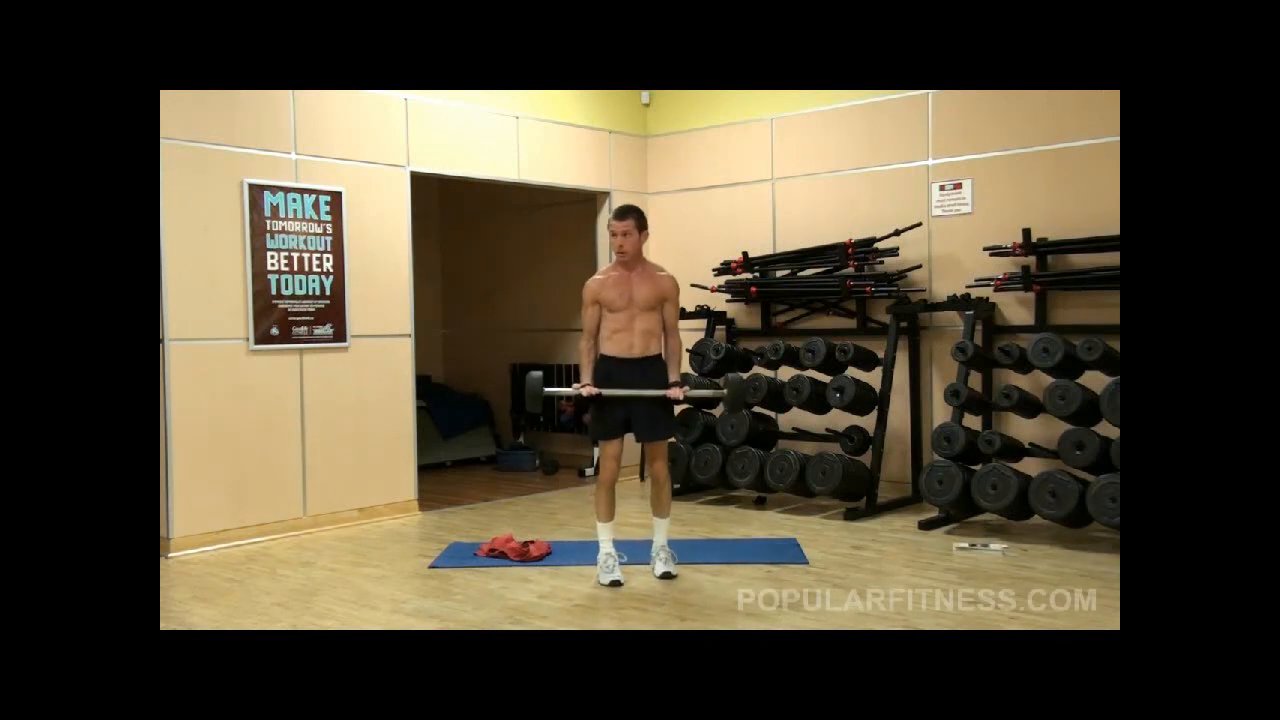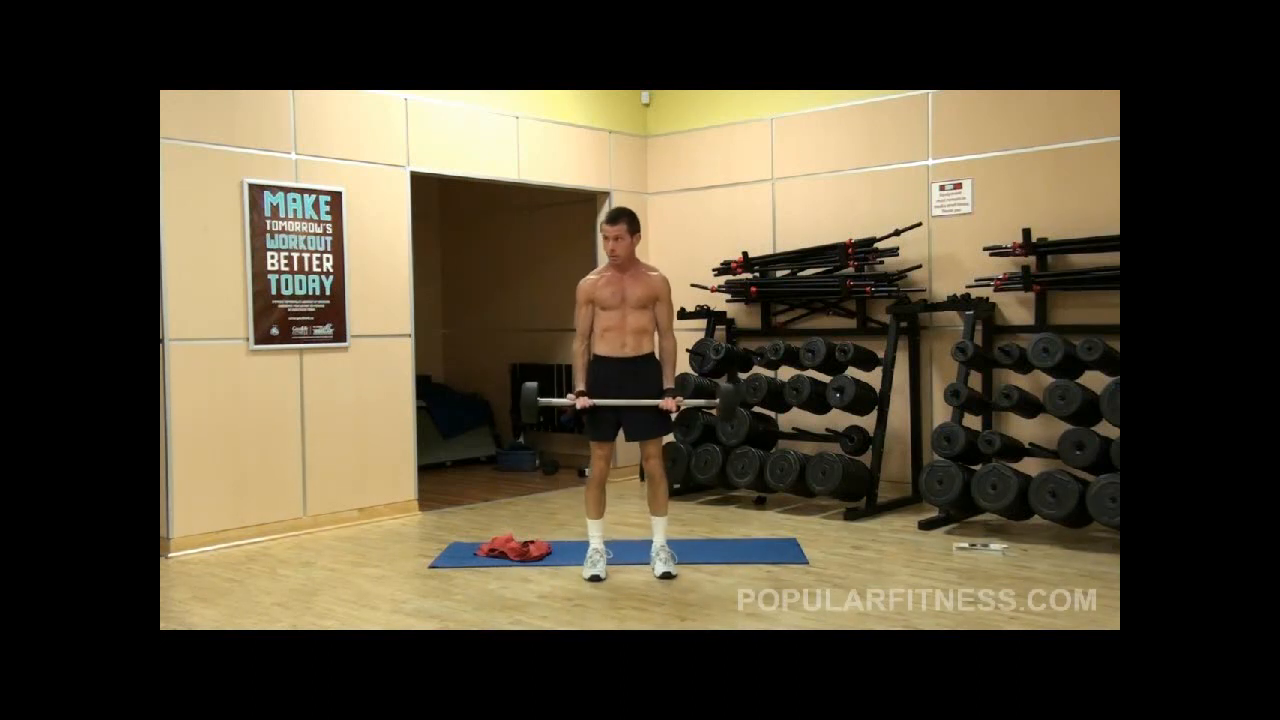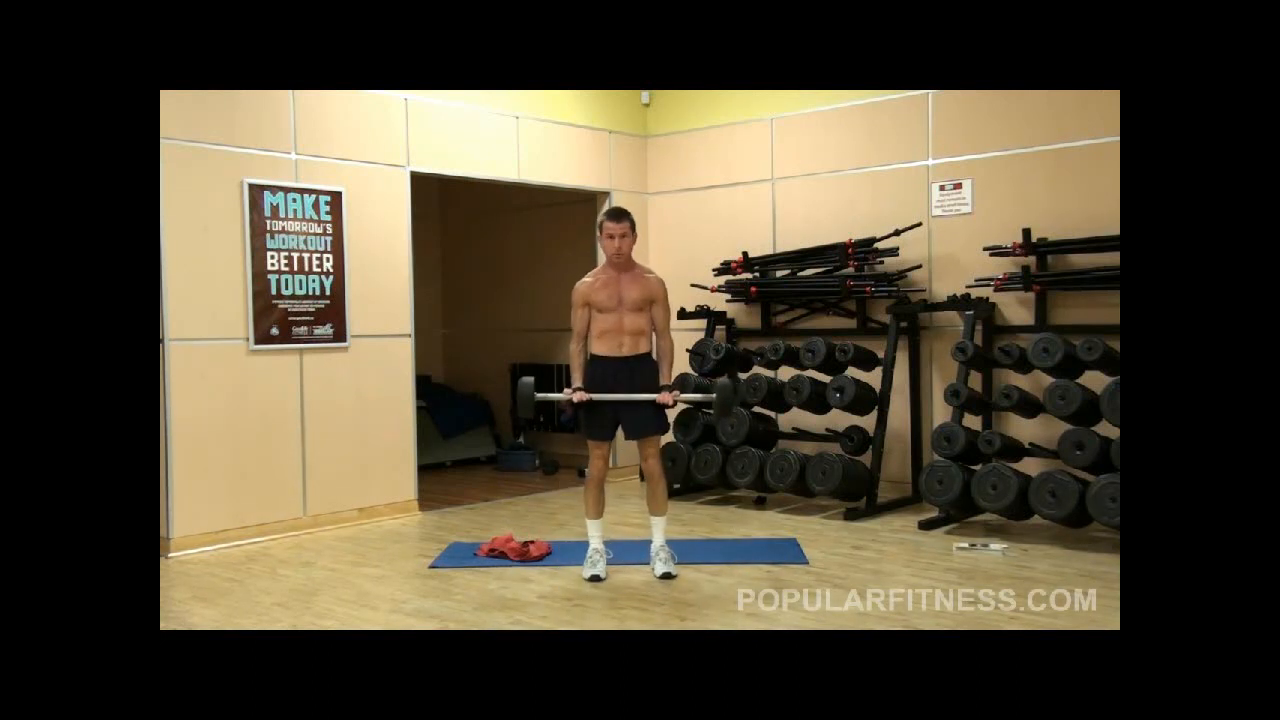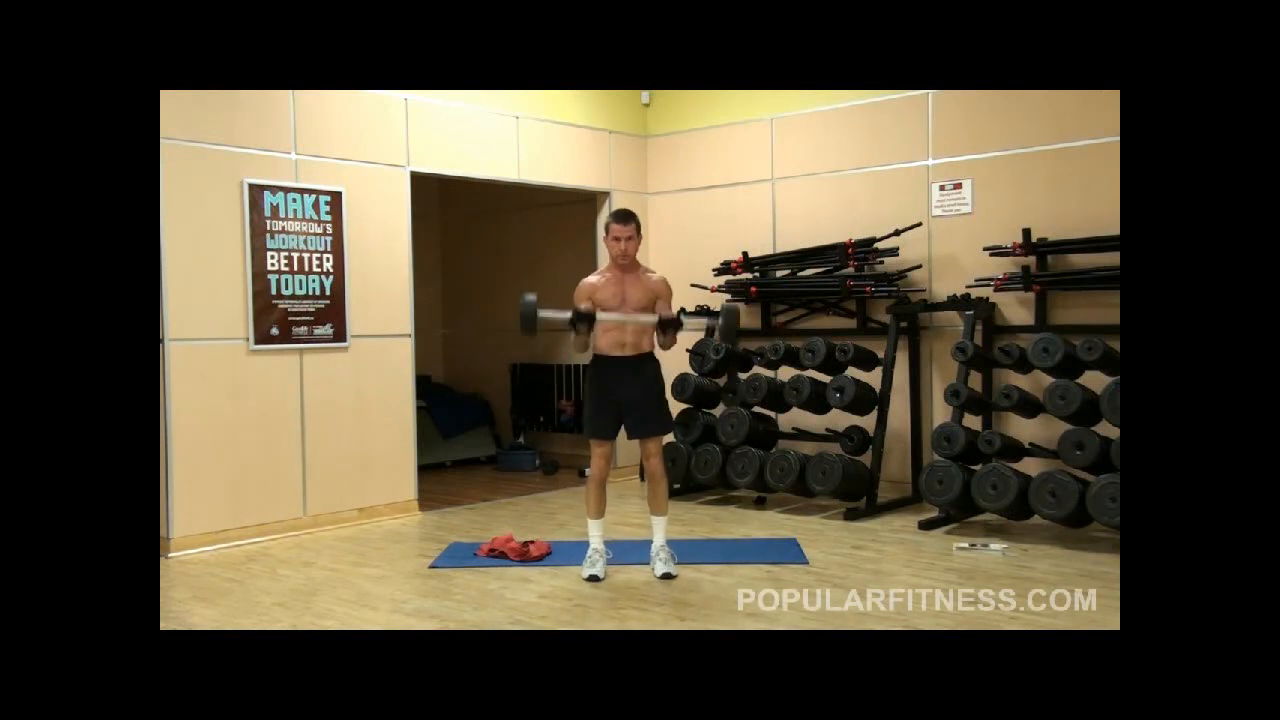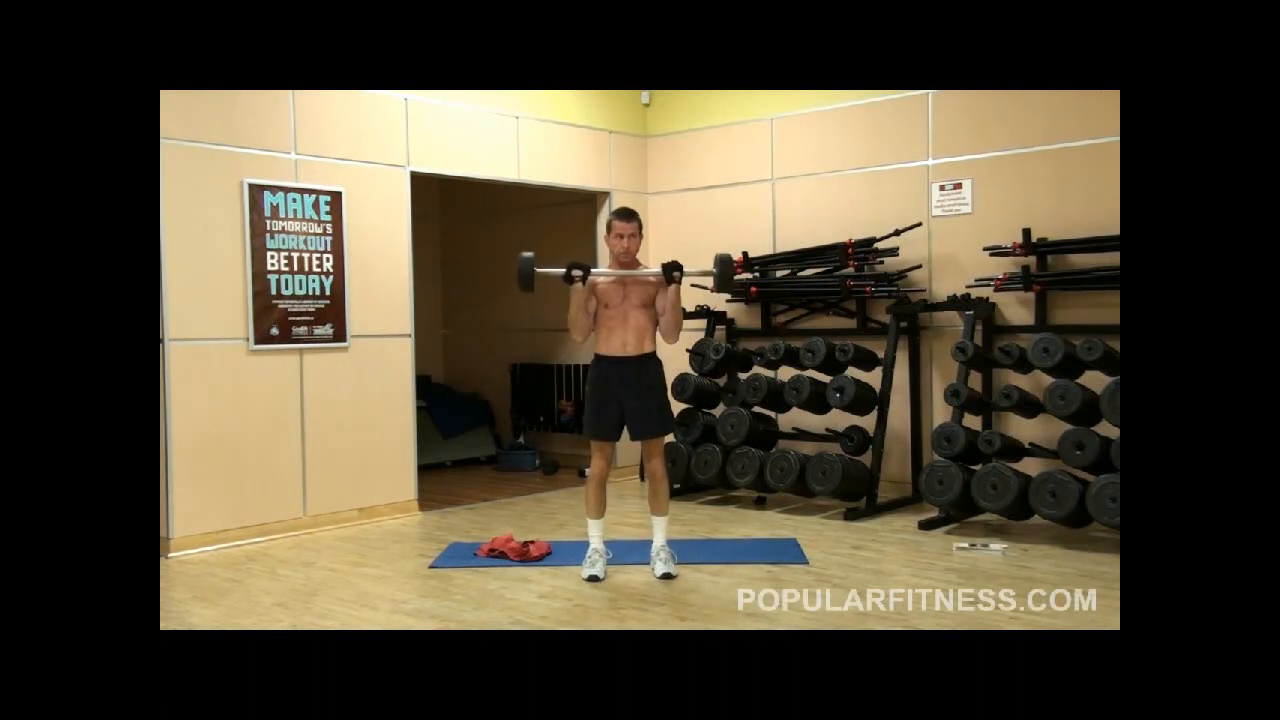
dt=0.5s
person 1, frame 1
left shoulder: (664, 281)
right shoulder: (596, 284)
left elbow: (671, 335)
right elbow: (589, 338)
left wrist: (675, 379)
right wrist: (586, 379)
left hip: (651, 373)
right hip: (610, 373)
left knee: (658, 466)
right knee: (608, 468)
left ankle: (661, 545)
right ankle: (606, 551)
person 1, frame 2
left shoulder: (656, 281)
right shoulder: (589, 285)
left elbow: (666, 336)
right elbow: (581, 340)
left wrist: (669, 387)
right wrist: (580, 387)
left hip: (644, 371)
right hip: (603, 373)
left knee: (654, 463)
right knee: (599, 464)
left ankle: (660, 545)
right ankle: (596, 547)
person 1, frame 3
left shoulder: (652, 283)
right shoulder: (585, 287)
left elbow: (663, 336)
right elbow: (578, 340)
left wrist: (666, 383)
right wrist: (577, 384)
left hip: (641, 371)
right hip: (600, 372)
left knee: (652, 462)
right knee: (597, 464)
left ankle: (659, 545)
right ankle: (596, 547)
person 1, frame 4
left shoulder: (656, 283)
right shoulder: (590, 284)
left elbow: (666, 343)
right elbow: (580, 346)
left wrist: (668, 329)
right wrist: (580, 328)
left hip: (644, 371)
right hip: (603, 372)
left knee: (654, 460)
right knee: (599, 462)
left ankle: (659, 544)
right ankle: (596, 546)
person 1, frame 5
left shoulder: (656, 281)
right shoulder: (593, 282)
left elbow: (671, 334)
right elbow: (579, 334)
left wrist: (673, 287)
right wrist: (577, 287)
left hip: (646, 371)
right hip: (605, 372)
left knee: (655, 461)
right knee: (599, 463)
left ankle: (660, 545)
right ankle: (596, 547)
